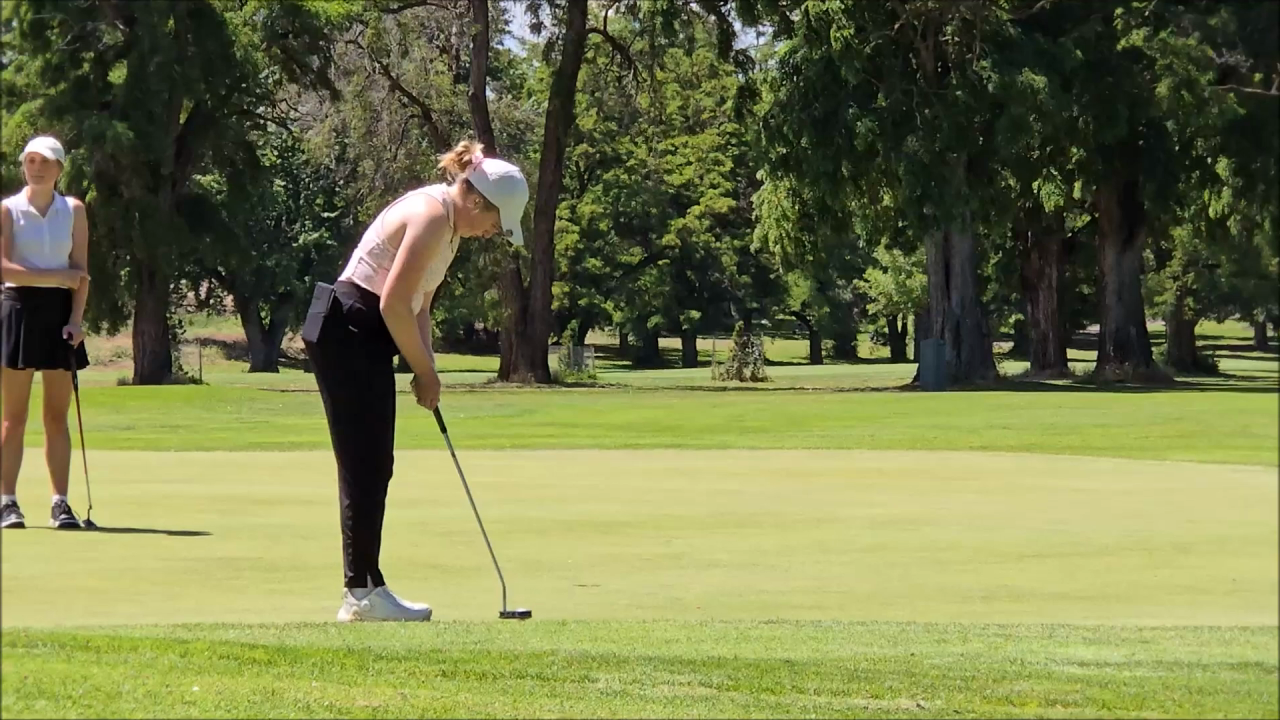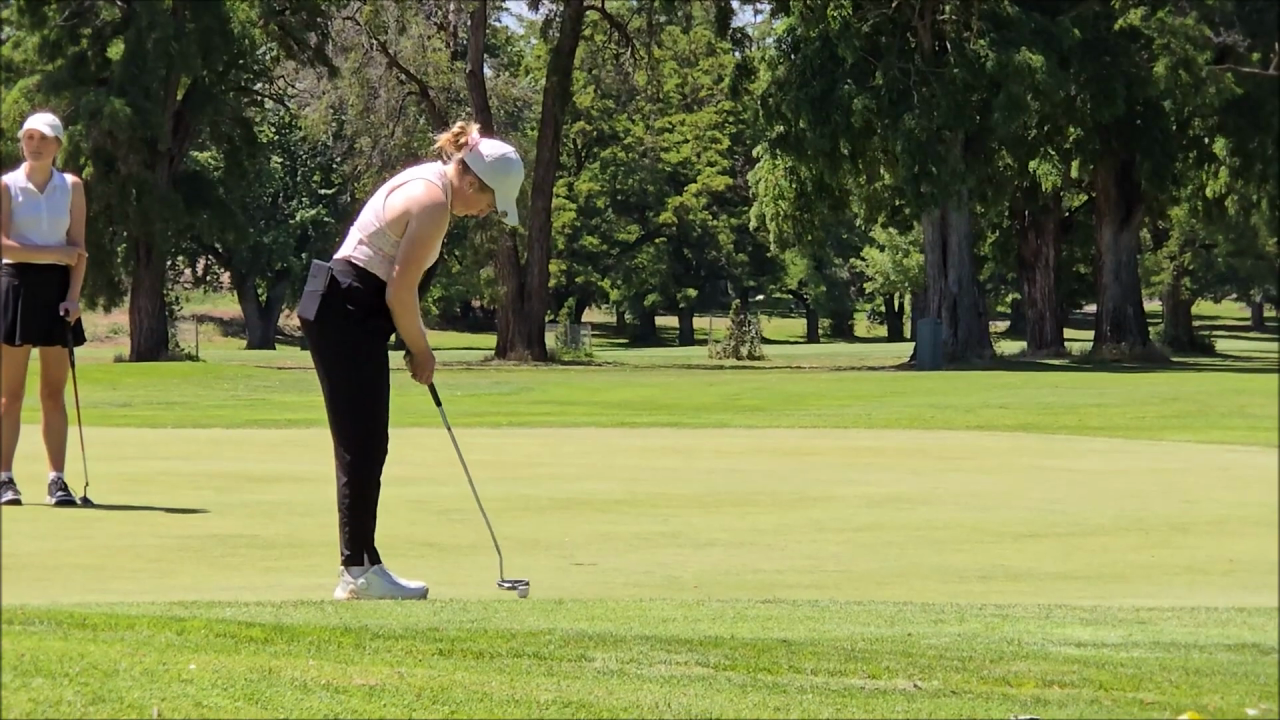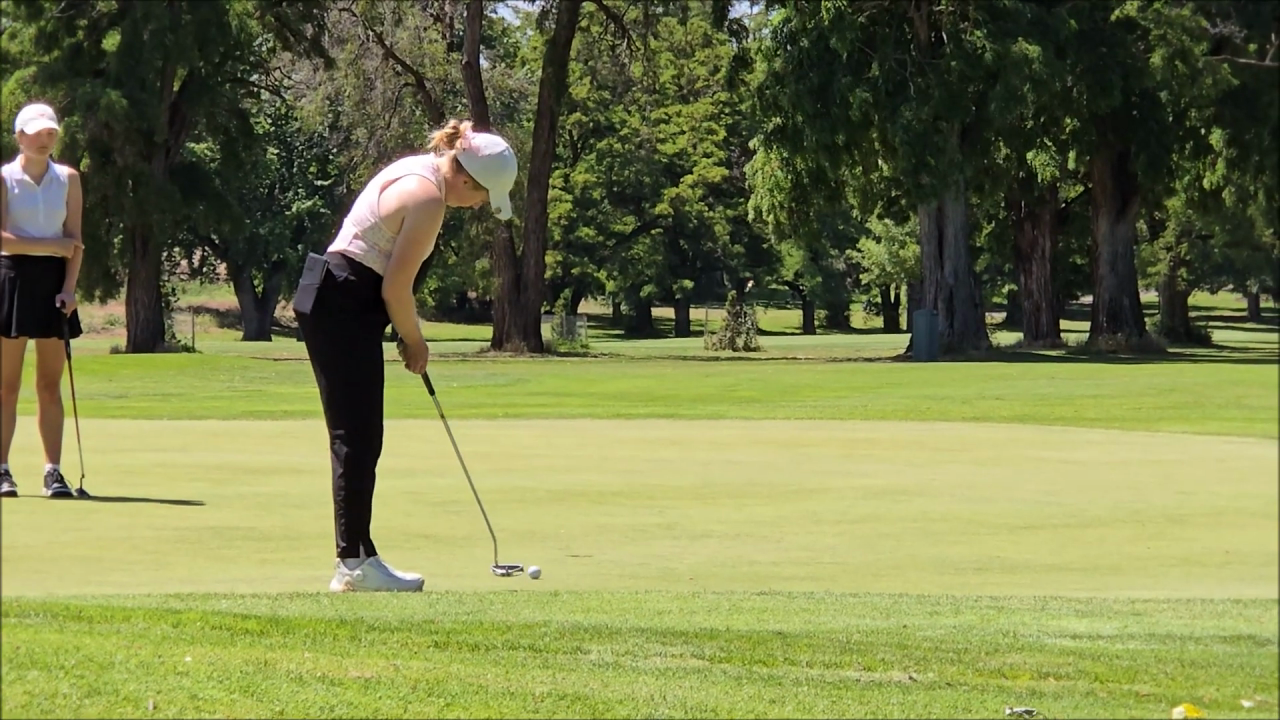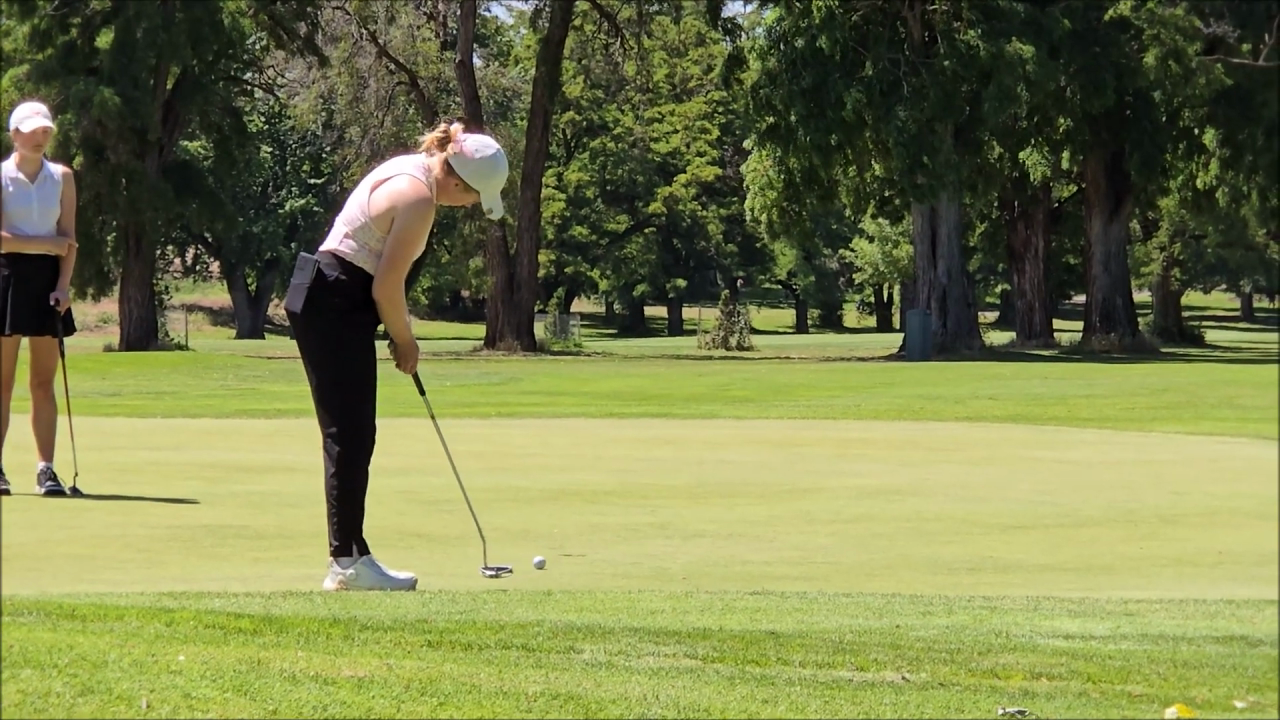
dt=0.5s
person 1, frame 1
left shoulder: (448, 224)
right shoulder: (432, 215)
left elbow: (418, 303)
right elbow: (393, 304)
left wrist: (427, 366)
right wrist: (424, 371)
left hip: (364, 338)
right hip: (348, 334)
left knee: (371, 467)
right knee: (365, 467)
left ankle: (362, 590)
right ankle: (363, 593)
person 1, frame 2
left shoulder: (431, 183)
right shoulder: (433, 200)
right elbow: (399, 292)
left wrist: (415, 344)
right wrist: (421, 349)
left hip: (352, 312)
right hip: (345, 312)
left knee: (365, 445)
right knee: (362, 445)
left ankle: (358, 567)
right ankle: (359, 571)
person 1, frame 3
left shoulder: (420, 169)
right shoulder: (428, 197)
right elbow: (396, 288)
left wrist: (407, 333)
right wrist: (414, 341)
left hip: (337, 301)
right hip: (342, 306)
left knee: (357, 437)
right knee: (358, 437)
left ankle: (354, 558)
right ankle: (355, 562)
person 1, frame 4
left shoulder: (412, 168)
right shoulder: (418, 198)
right elbow: (386, 287)
left wrist: (398, 333)
right wrist: (405, 341)
left hip: (326, 300)
right hip: (334, 306)
left knee: (350, 436)
right knee: (351, 437)
left ankle: (348, 557)
right ankle: (348, 562)
person 2, frame 1
left shoulder: (74, 210)
left elbow: (81, 271)
left wrist: (76, 318)
right wrist: (57, 276)
left hip: (60, 311)
left knee: (57, 417)
left ankle: (61, 503)
person 2, frame 2
left shoulder: (72, 186)
left elbow: (78, 247)
left wrist: (73, 295)
right wrist: (54, 252)
left hip: (57, 288)
left knee: (54, 393)
left ankle: (57, 480)
person 2, frame 3
left shoulder: (68, 178)
left elbow: (74, 239)
left wrist: (70, 287)
right wrist: (51, 245)
left hip: (54, 279)
left knee: (51, 385)
left ankle: (53, 472)
person 2, frame 4
left shoulder: (62, 176)
left elbow: (68, 238)
left wrist: (63, 285)
right wrist: (44, 243)
left hip: (47, 278)
left knee: (44, 383)
left ankle: (46, 469)
